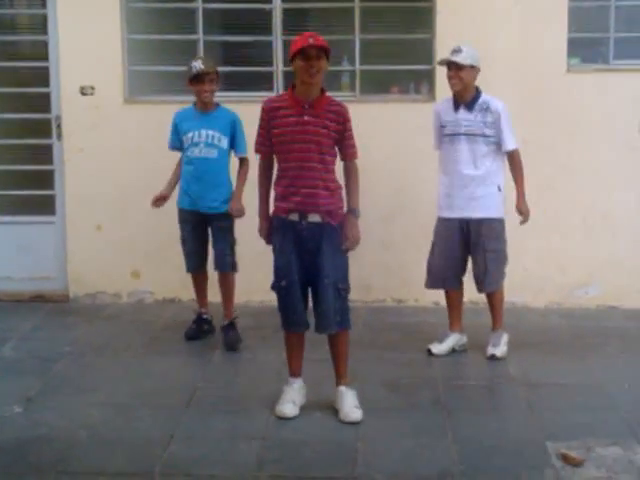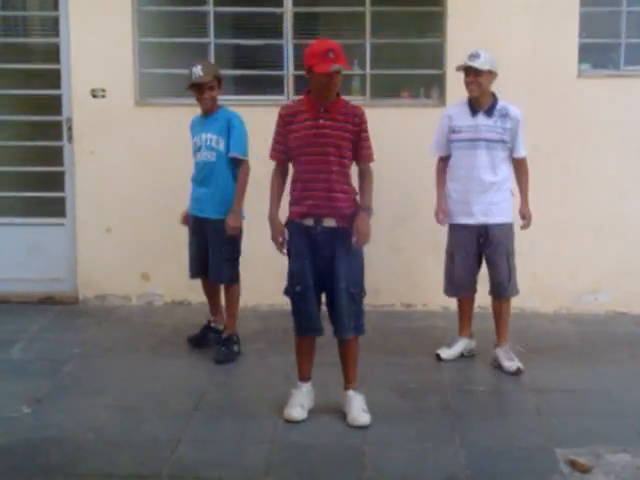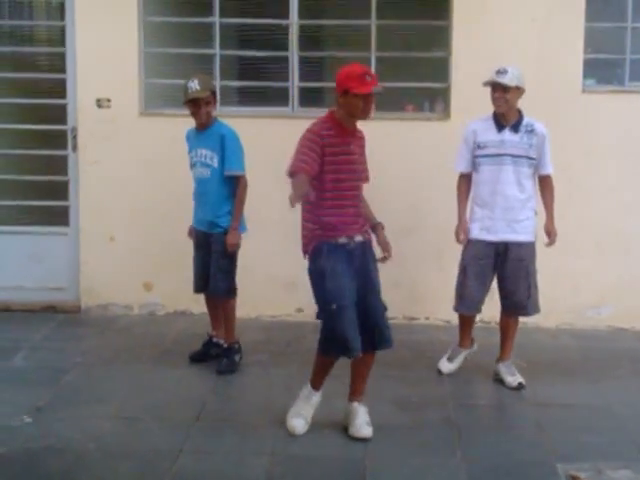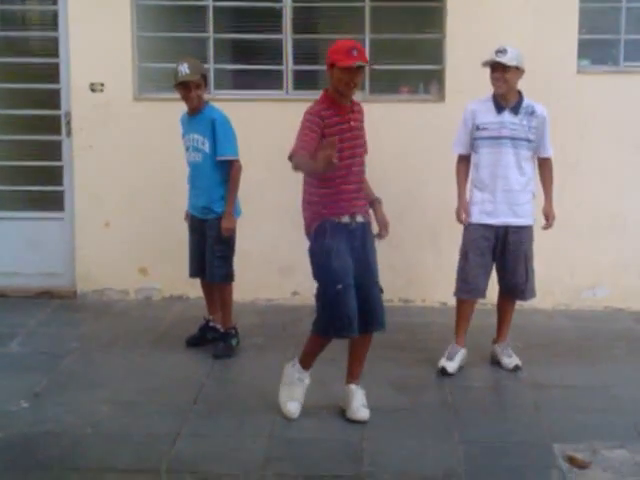
dt=0.4s
person 1, frame 1
left shoulder: (338, 112)
right shoulder: (273, 108)
left elbow: (351, 166)
right elbow: (265, 163)
left wrist: (353, 216)
right wrist: (263, 214)
left hip: (329, 220)
right hip: (287, 220)
left knee: (334, 303)
right knee: (291, 302)
left ankle: (344, 388)
right ankle: (294, 384)
person 1, frame 2
left shoulder: (355, 115)
right shoulder: (290, 114)
left elbow: (366, 170)
right elbow: (280, 167)
left wrist: (365, 212)
right wrist: (274, 213)
left hip: (344, 226)
right hip: (303, 225)
left knee: (348, 309)
right knee: (304, 307)
left ankle: (352, 392)
right ankle: (303, 387)
person 1, frame 3
left shoulder: (359, 137)
right shoulder: (318, 134)
right elbow: (298, 176)
left wrist: (377, 227)
right wrist: (300, 189)
left hip: (359, 243)
right hip: (327, 245)
left knee: (374, 326)
right knee: (341, 327)
left ankle: (356, 405)
right ankle: (311, 392)
person 1, frame 4
left shoulder: (357, 112)
right shoulder: (316, 114)
right elbow: (299, 160)
left wrist: (375, 203)
right wrist: (316, 161)
left hip: (359, 223)
right hip: (328, 224)
left knee: (369, 308)
right knee: (339, 307)
left ankle: (353, 387)
right ankle: (298, 371)
person 2, frame 1
left shoulder: (494, 109)
right shoulder: (441, 110)
left elbow: (512, 153)
left wrist: (521, 196)
left hip: (486, 207)
right hip: (450, 206)
left knee: (489, 272)
right knee: (446, 269)
left ankle: (498, 333)
right ankle: (456, 333)
person 2, frame 2
left shoulder: (511, 115)
right shoulder: (451, 115)
left elbow: (519, 161)
right elbow: (443, 160)
left wrist: (525, 202)
right wrist: (440, 199)
left hip: (498, 212)
right hip: (461, 212)
left knee: (503, 279)
right knee: (461, 277)
left ankle: (502, 347)
right ankle: (465, 338)
person 2, frame 3
left shoulder: (537, 132)
right shoulder: (475, 130)
left elbow: (545, 177)
right elbow: (465, 176)
left wrist: (550, 218)
right wrist: (461, 217)
left hip: (520, 231)
right hip: (481, 229)
left knee: (516, 298)
right knee: (468, 293)
left ankle: (504, 362)
right ankle: (464, 343)
person 2, frame 4
left shoulder: (537, 114)
right shoulder: (474, 111)
left elbow: (544, 160)
right elbow: (464, 158)
left wrist: (548, 201)
right wrist: (461, 197)
left hip: (519, 213)
right hip: (481, 212)
left knee: (513, 282)
right knee: (470, 280)
left ankle: (501, 344)
right ankle: (458, 346)
person 3, frame 1
left shoulder: (230, 119)
right shoulder: (181, 118)
left elbow: (243, 161)
left wrist: (237, 197)
right wrist: (168, 189)
left hip: (220, 205)
right hip: (189, 205)
left knee: (225, 263)
right knee: (195, 264)
left ankle: (230, 322)
right ankle: (203, 316)
person 3, frame 2
left shoulder: (231, 120)
right shoulder: (195, 123)
left elbow: (243, 166)
left wrist: (235, 211)
right wrist: (190, 206)
left hip: (223, 213)
right hip: (199, 212)
left knee: (227, 274)
right knee: (202, 271)
left ankle: (231, 335)
right ankle: (215, 323)
person 3, frame 3
left shoulder: (225, 135)
right shoulder: (191, 136)
left elbow: (241, 182)
left wrist: (234, 227)
left hip: (223, 227)
right hip: (202, 226)
left knee: (223, 287)
right knee: (206, 286)
left ankle: (232, 345)
right ankle: (216, 339)
person 3, frame 4
left shoulder: (217, 119)
right shoulder: (185, 120)
left elbow: (235, 166)
left wrist: (229, 212)
left hip: (218, 212)
right hip: (198, 211)
left knee: (220, 272)
right knee: (202, 271)
left ankle: (229, 330)
right ankle: (212, 323)
